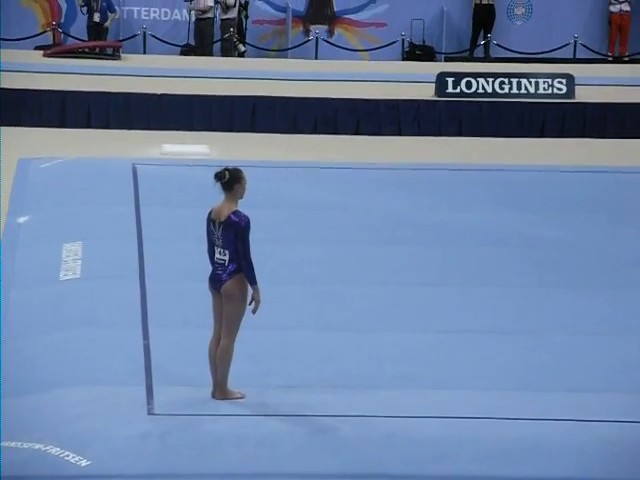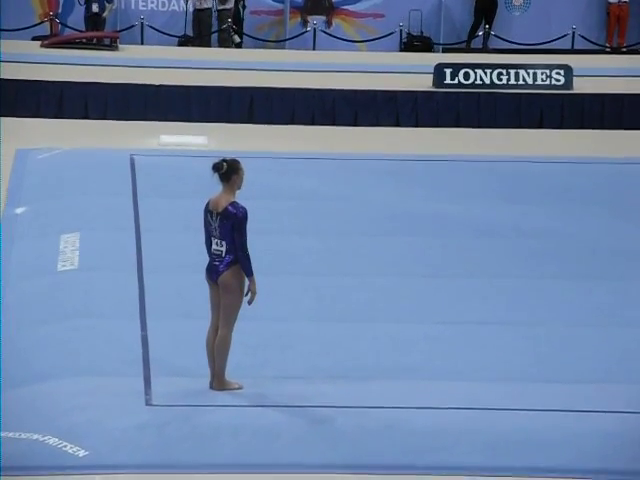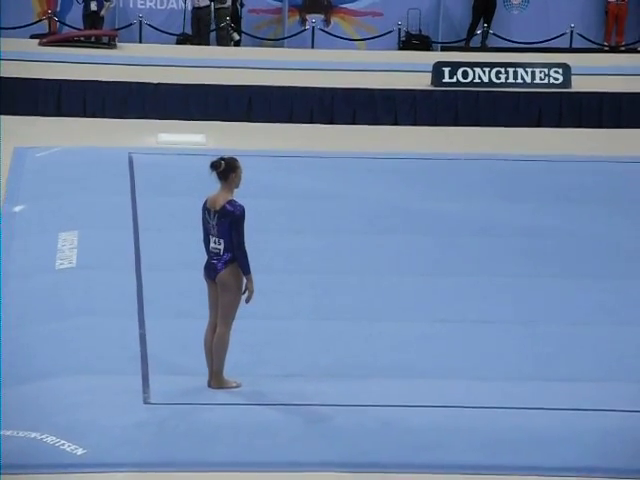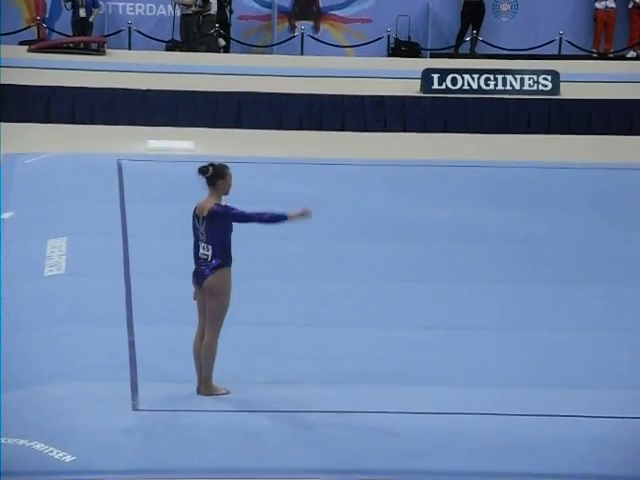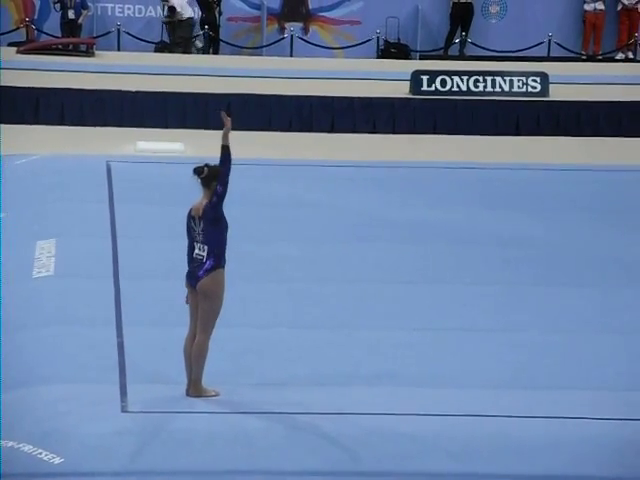
dt=0.5s
person 1, frame 1
left shoulder: (211, 214)
right shoulder: (240, 219)
left elbow: (210, 250)
right elbow: (245, 257)
right wrist: (255, 288)
left hip: (215, 277)
right hip: (233, 281)
left knee: (217, 334)
right knee: (228, 337)
left ankle: (216, 386)
right ankle: (222, 389)
person 1, frame 2
left shoulder: (209, 205)
right shoulder: (238, 211)
left elbow: (208, 241)
right elbow: (242, 248)
right wrist: (251, 280)
left hip: (212, 269)
right hip: (230, 272)
left knee: (215, 325)
right knee: (225, 328)
left ankle: (214, 377)
right ankle: (220, 380)
person 1, frame 3
left shoulder: (207, 203)
right shoulder: (235, 209)
left elbow: (206, 239)
right elbow: (239, 247)
right wrist: (249, 279)
left hip: (211, 267)
right hip: (228, 271)
left knee: (213, 323)
right knee: (224, 326)
left ankle: (212, 375)
right ankle: (218, 378)
person 1, frame 4
left shoulder: (198, 209)
right shoulder: (221, 211)
right elbow: (257, 217)
right wrist: (290, 216)
left hip: (200, 272)
right hip: (217, 275)
left knee: (202, 330)
right knee: (212, 333)
left ankle: (201, 382)
right ankle: (207, 384)
person 1, frame 5
left shoulder: (193, 211)
right shoulder: (213, 210)
left elbow: (191, 249)
right elbow: (227, 176)
right wrist: (224, 139)
left hip: (194, 275)
right hip: (210, 278)
left knee: (193, 332)
right knee: (204, 334)
left ankle: (191, 383)
right ankle: (197, 386)
